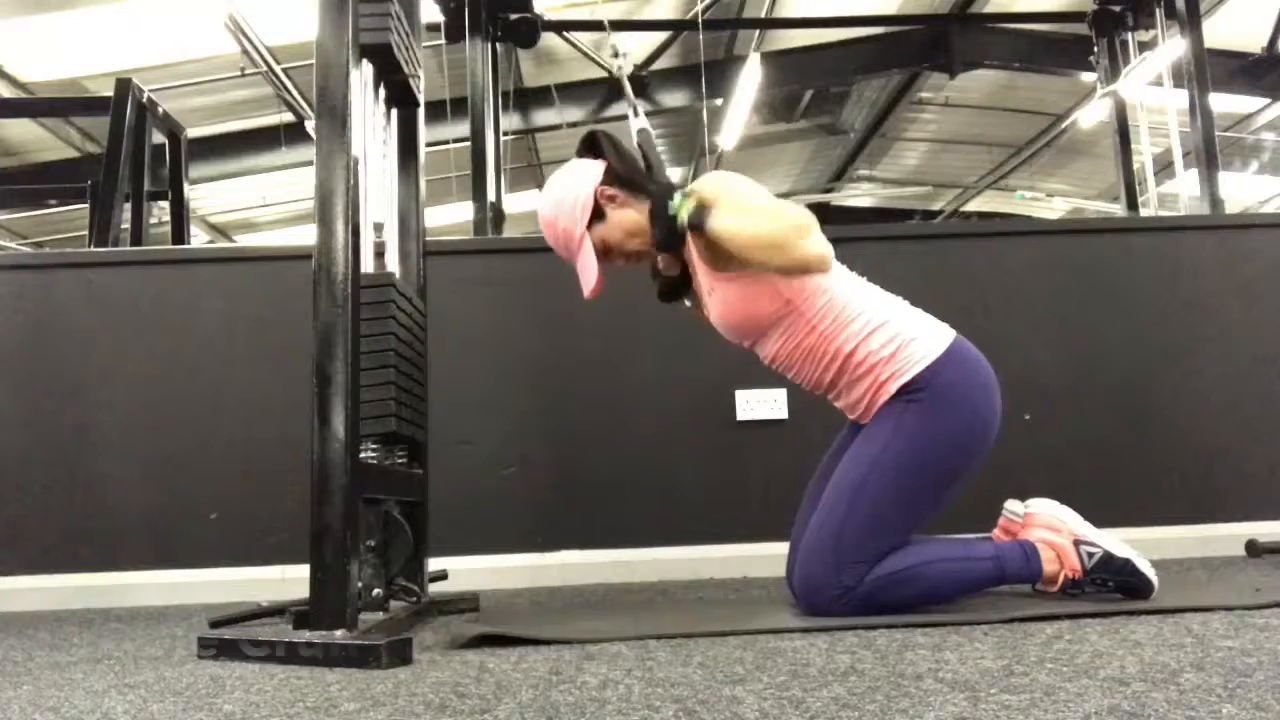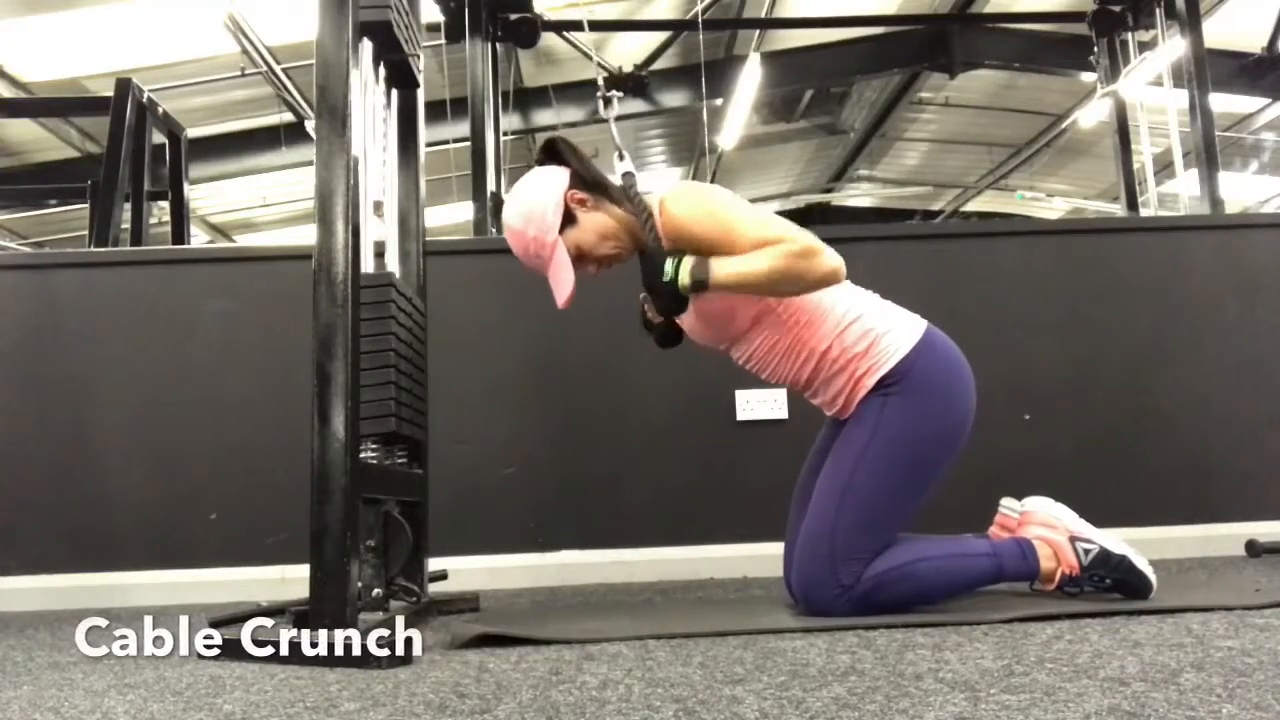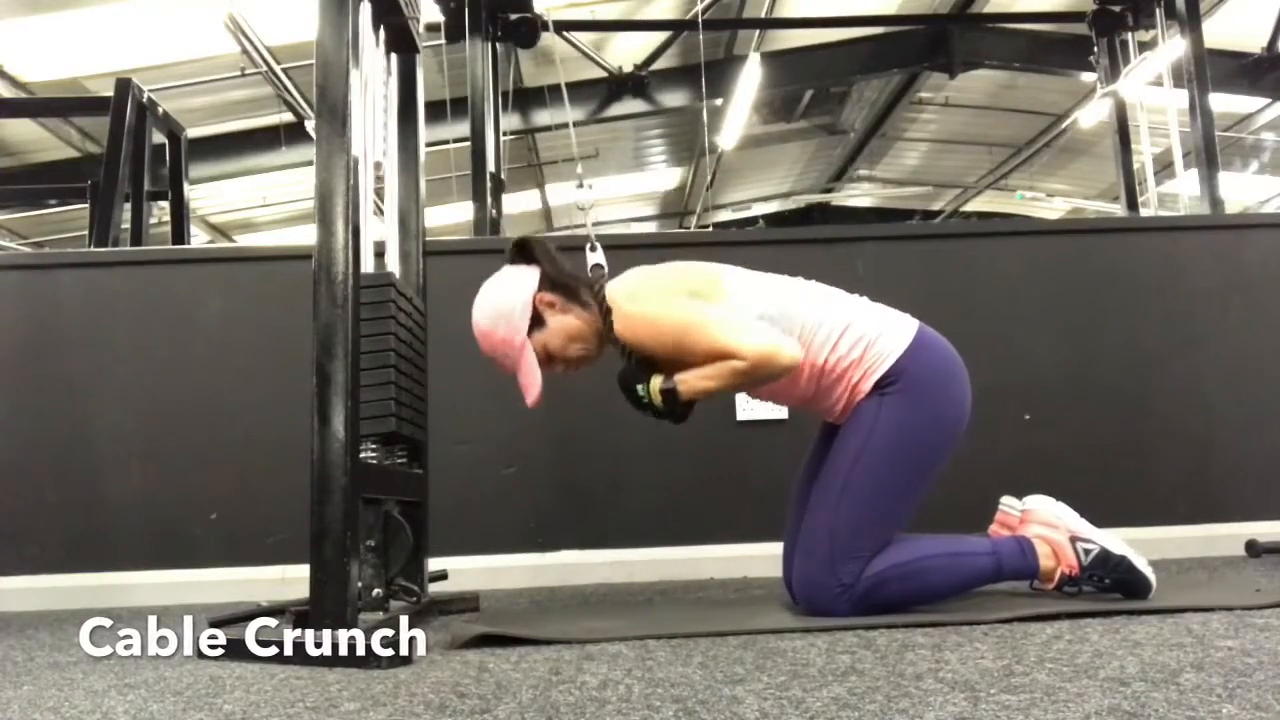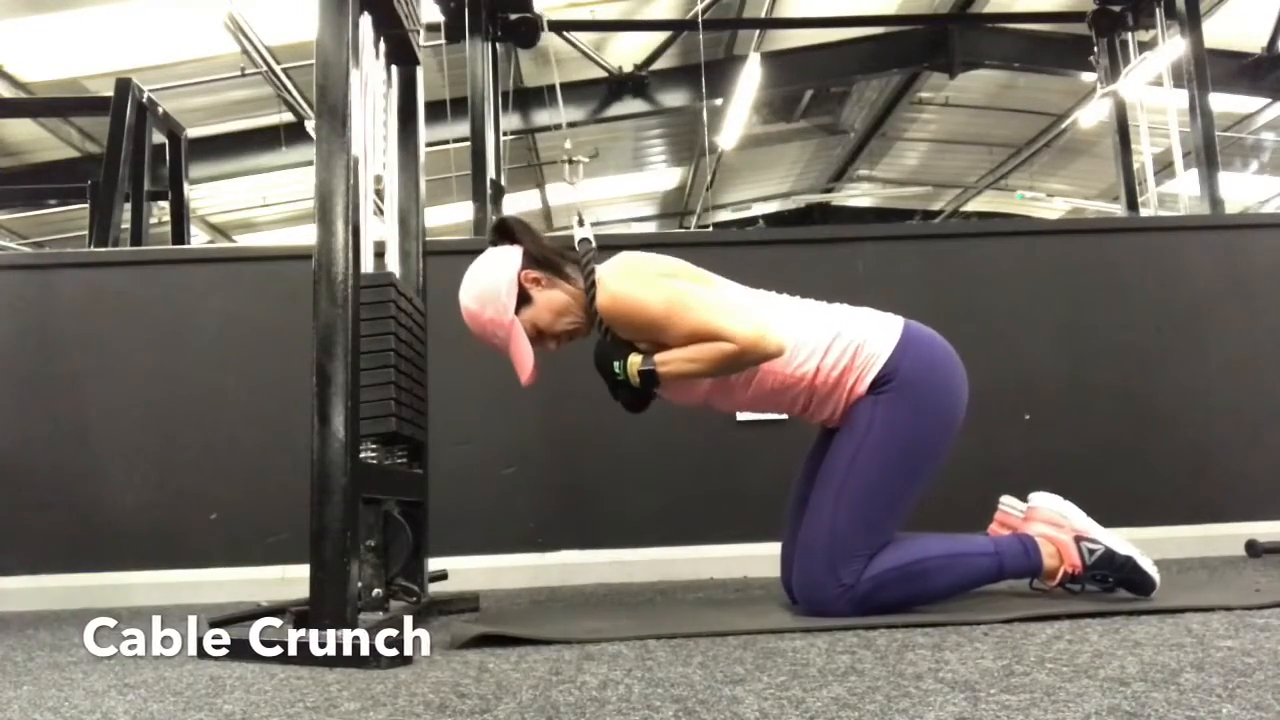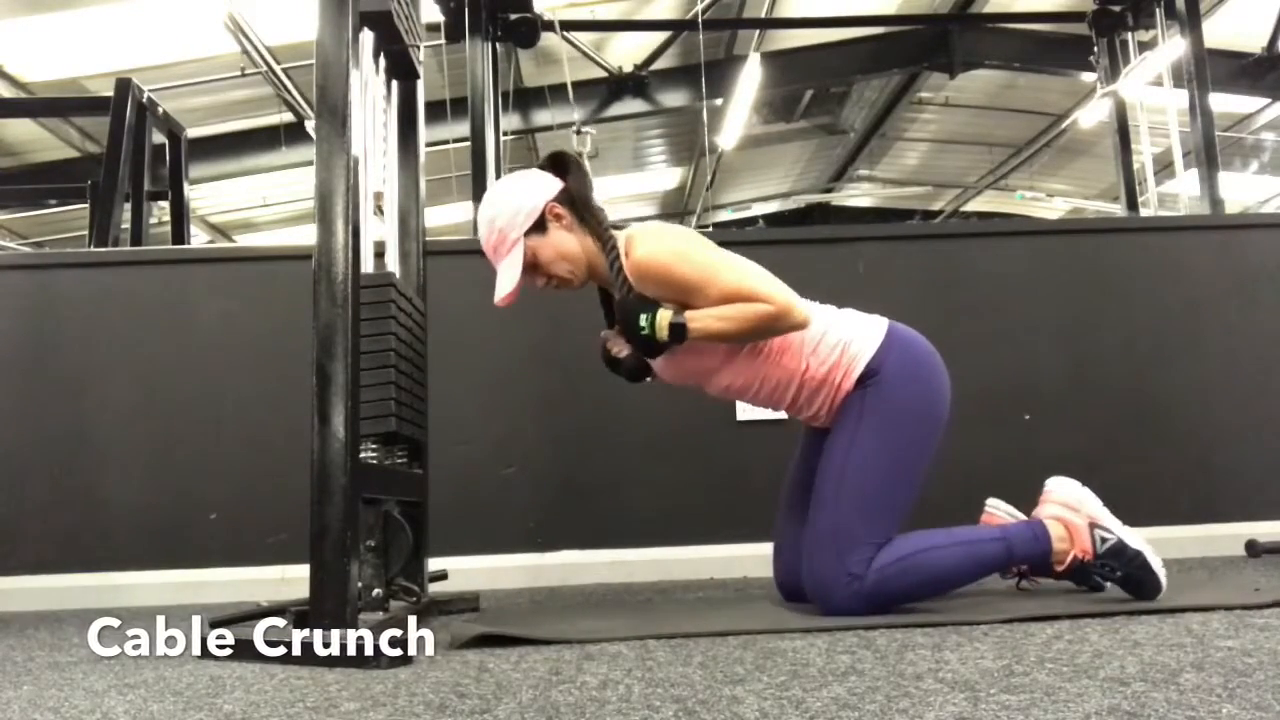
dt=1s
person 1, frame 1
left shoulder: (711, 197)
right shoulder: (690, 247)
left elbow: (810, 251)
left wrist: (697, 214)
right wrist: (686, 292)
left hip: (936, 388)
right hip: (902, 396)
left knee: (826, 587)
right knee: (812, 573)
left ankle: (1056, 556)
right ankle: (1016, 534)
person 1, frame 2
left shoulder: (682, 210)
right shoulder: (662, 253)
left elbow: (821, 263)
left wrist: (697, 275)
right wrist: (675, 320)
left hip: (912, 380)
right hip: (873, 392)
left knee: (827, 588)
right knee: (809, 577)
left ankle: (1052, 555)
right ankle: (1013, 531)
person 1, frame 3
left shoulder: (634, 315)
right shoulder: (642, 300)
left elbow: (775, 354)
left wrist: (667, 390)
right wrist: (675, 388)
left hip: (910, 378)
right hip: (880, 385)
left knee: (827, 587)
right knee: (808, 576)
left ankle: (1053, 552)
right ankle: (1015, 529)
person 1, frame 4
left shoulder: (621, 293)
right shoulder: (624, 295)
left elbow: (758, 339)
left wrist: (646, 369)
right wrist: (647, 378)
left hip: (906, 375)
right hip: (876, 384)
left knee: (828, 589)
right knee: (807, 579)
left ankle: (1055, 550)
right ankle: (1017, 528)
person 1, frame 5
left shoulder: (647, 254)
right shoulder: (622, 283)
left elbow: (789, 310)
left wrist: (672, 328)
right wrist: (641, 353)
left hip: (890, 376)
right hip: (850, 398)
left knee: (843, 584)
right knee: (799, 578)
left ankle: (1066, 531)
right ankle: (1002, 535)
